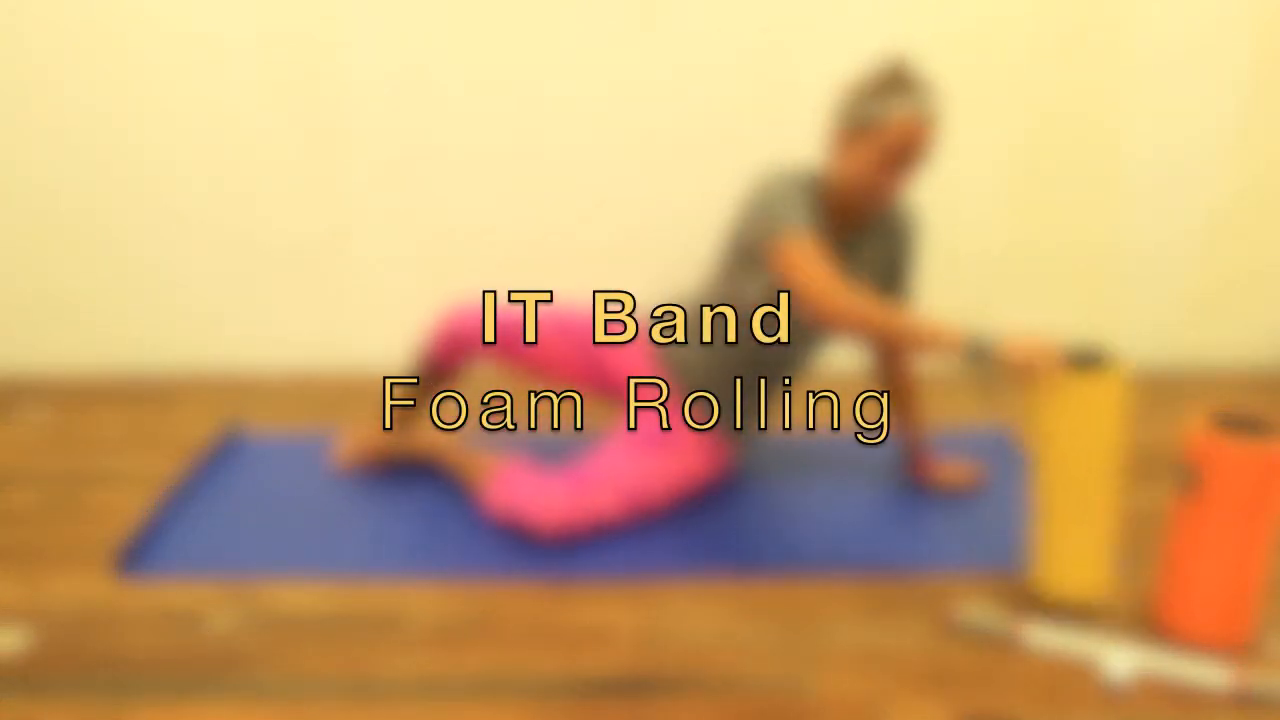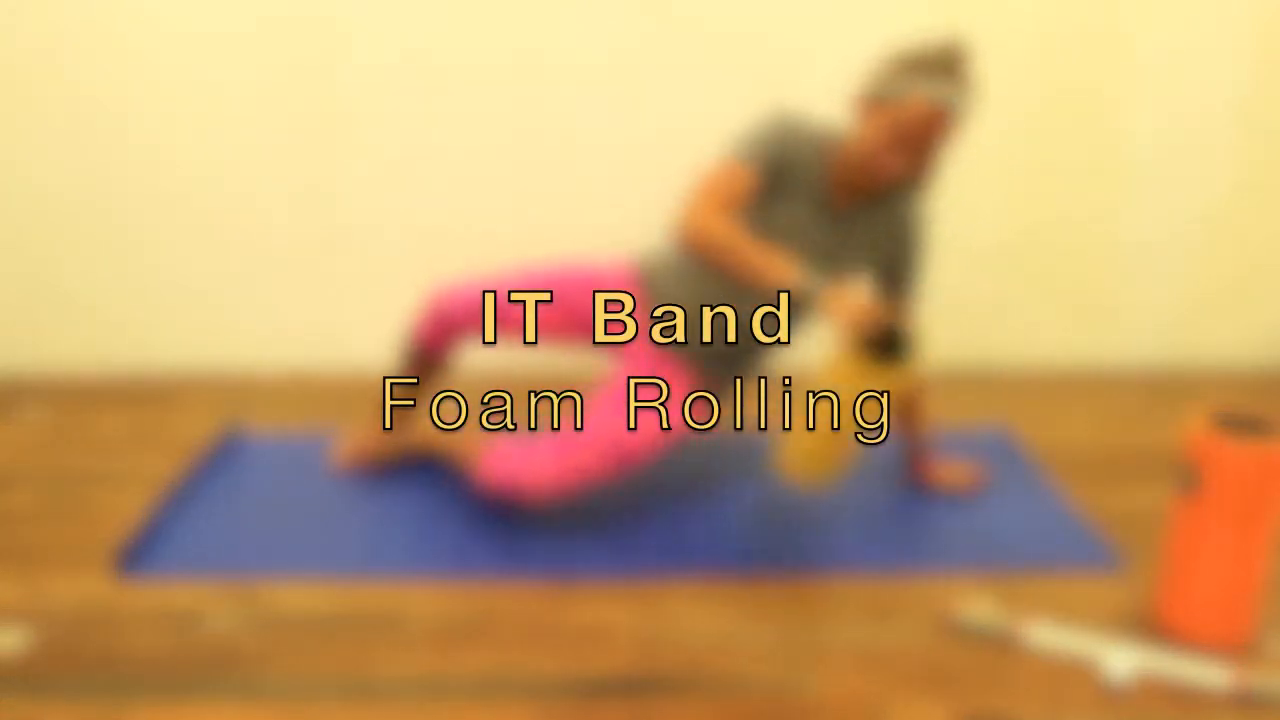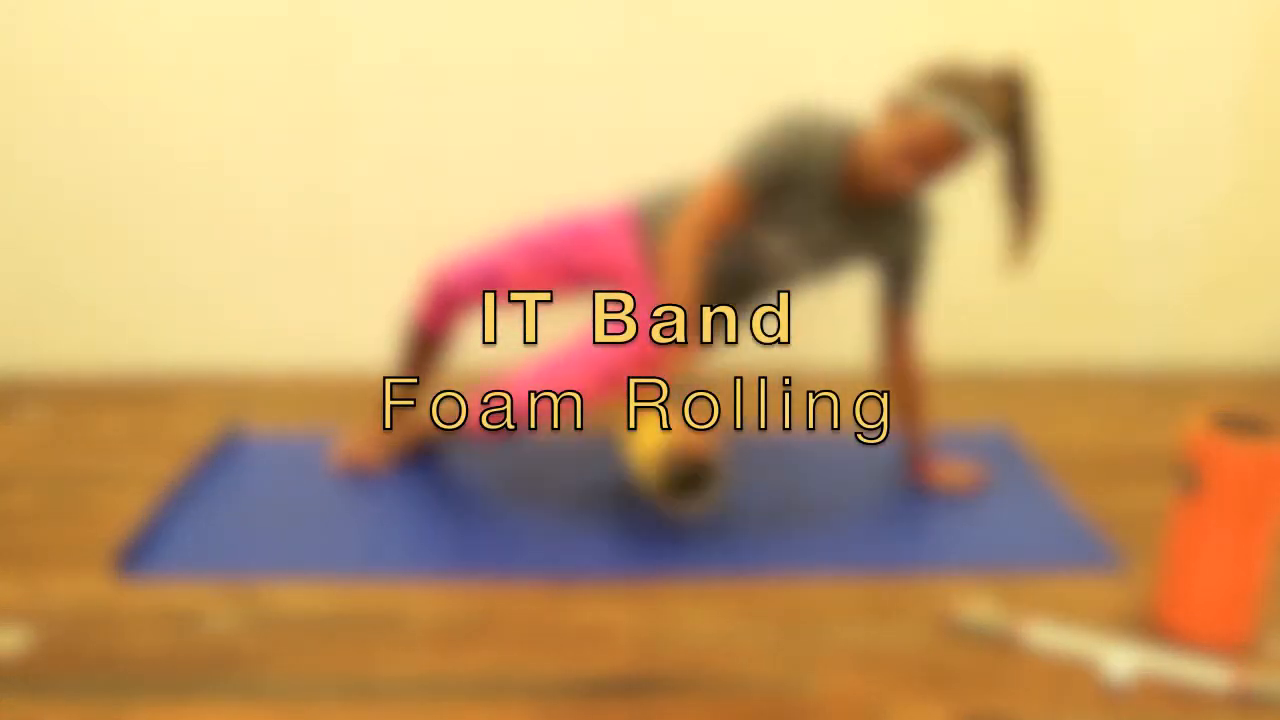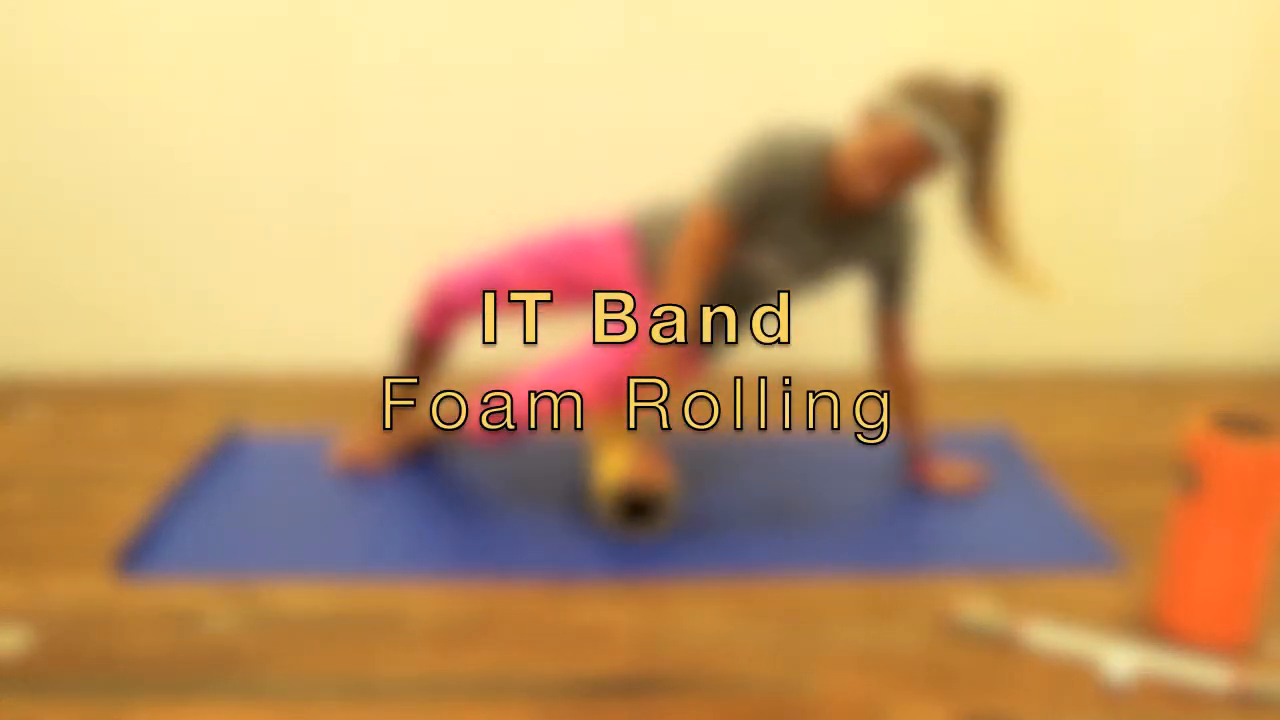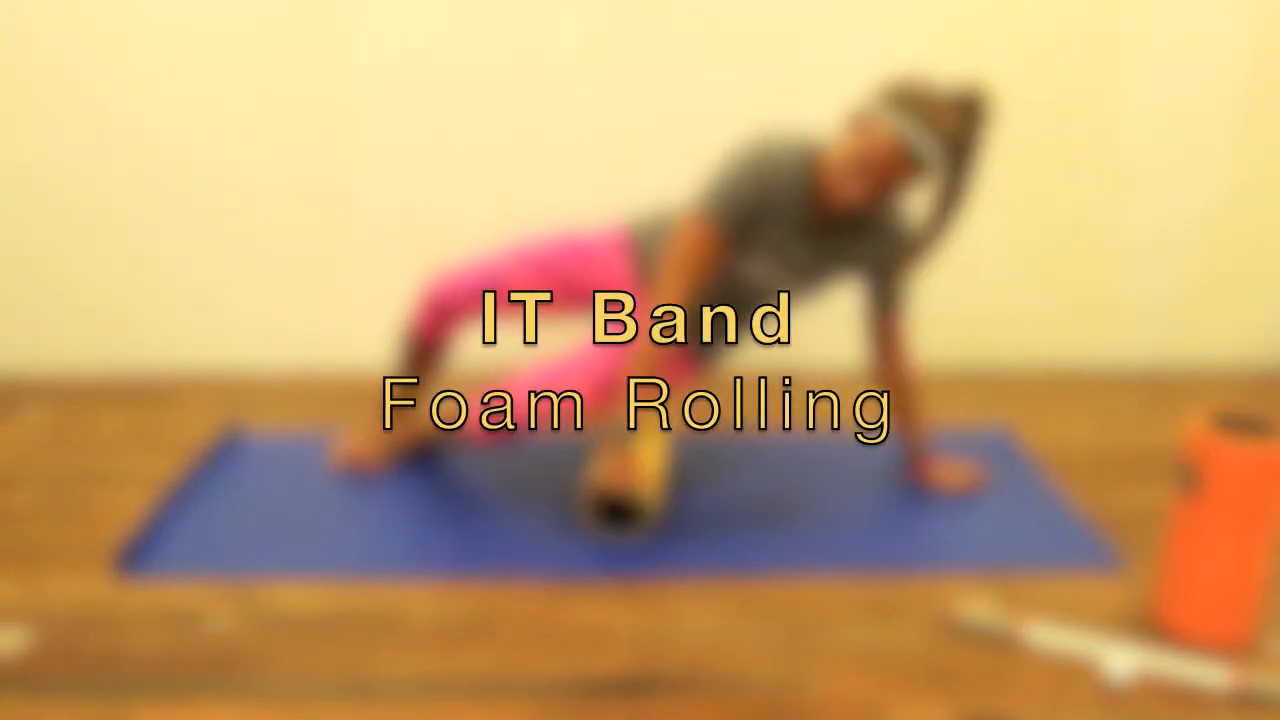
dt=0.3s
person 1, frame 1
left shoulder: (890, 232)
right shoulder: (786, 196)
left elbow: (893, 352)
right elbow: (831, 300)
left wrist: (920, 457)
right wrist: (988, 346)
left hip: (696, 422)
right hip: (644, 347)
left knee: (540, 511)
right knee: (463, 330)
left ankle: (433, 445)
right ankle: (398, 429)
person 1, frame 2
left shoulder: (894, 223)
right shoulder: (787, 141)
right elbow: (699, 222)
left wrist: (921, 459)
right wrist: (815, 289)
left hip: (685, 375)
right hip: (640, 298)
left knee: (519, 476)
right knee: (451, 309)
left ankle: (422, 440)
right ankle: (394, 418)
person 1, frame 3
left shoulder: (904, 228)
right shoulder: (798, 138)
left elbow: (898, 347)
right elbow: (681, 249)
left wrist: (921, 459)
left hip: (675, 315)
right hip: (629, 240)
left knee: (513, 405)
right knee: (452, 287)
left ankle: (414, 431)
right ankle: (399, 411)
person 1, frame 4
left shoulder: (889, 233)
right shoulder: (776, 158)
left elbow: (891, 350)
right elbow: (680, 291)
left wrist: (920, 459)
right wrist: (644, 433)
right hip: (626, 254)
left knee: (512, 410)
right knee: (447, 296)
left ankle: (415, 432)
right ankle: (398, 413)
person 1, frame 5
left shoulder: (881, 237)
right shoulder: (767, 166)
left elbow: (889, 350)
right elbow: (663, 297)
left wrist: (920, 457)
right wrist: (622, 435)
left hip: (684, 342)
right hip: (628, 259)
left knee: (507, 413)
right knee: (447, 295)
left ankle: (414, 433)
right ankle: (396, 413)
